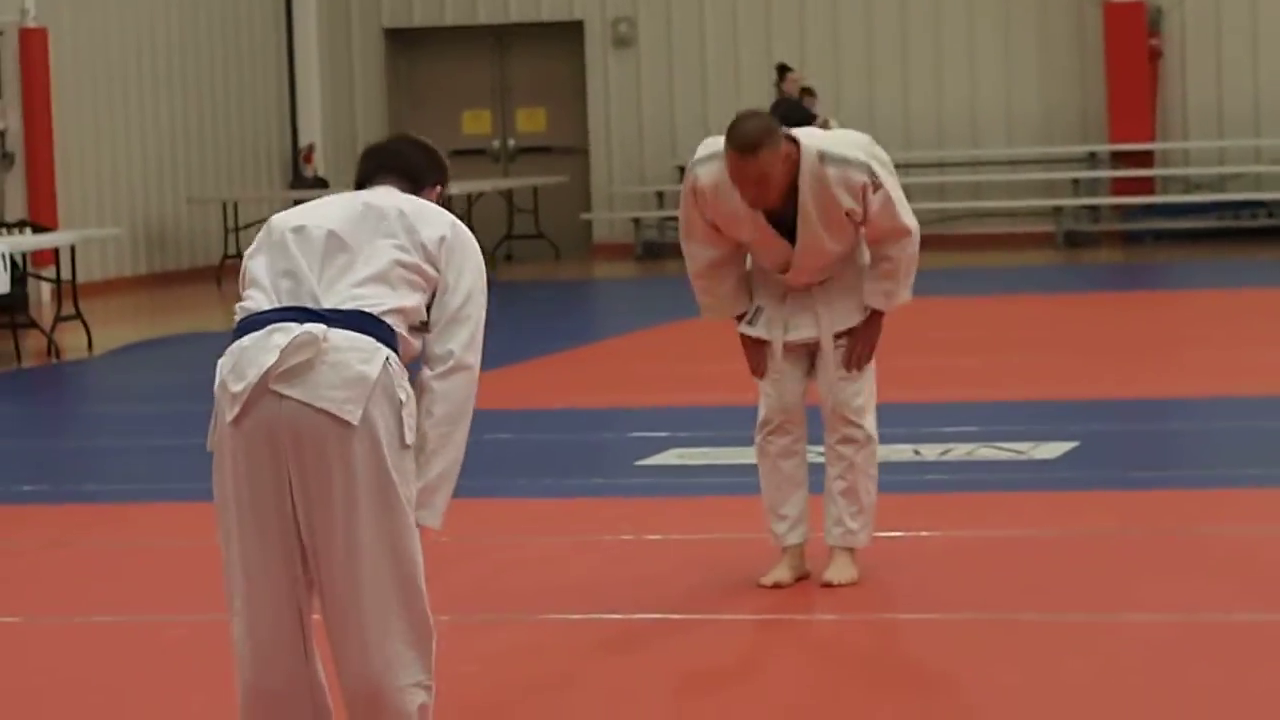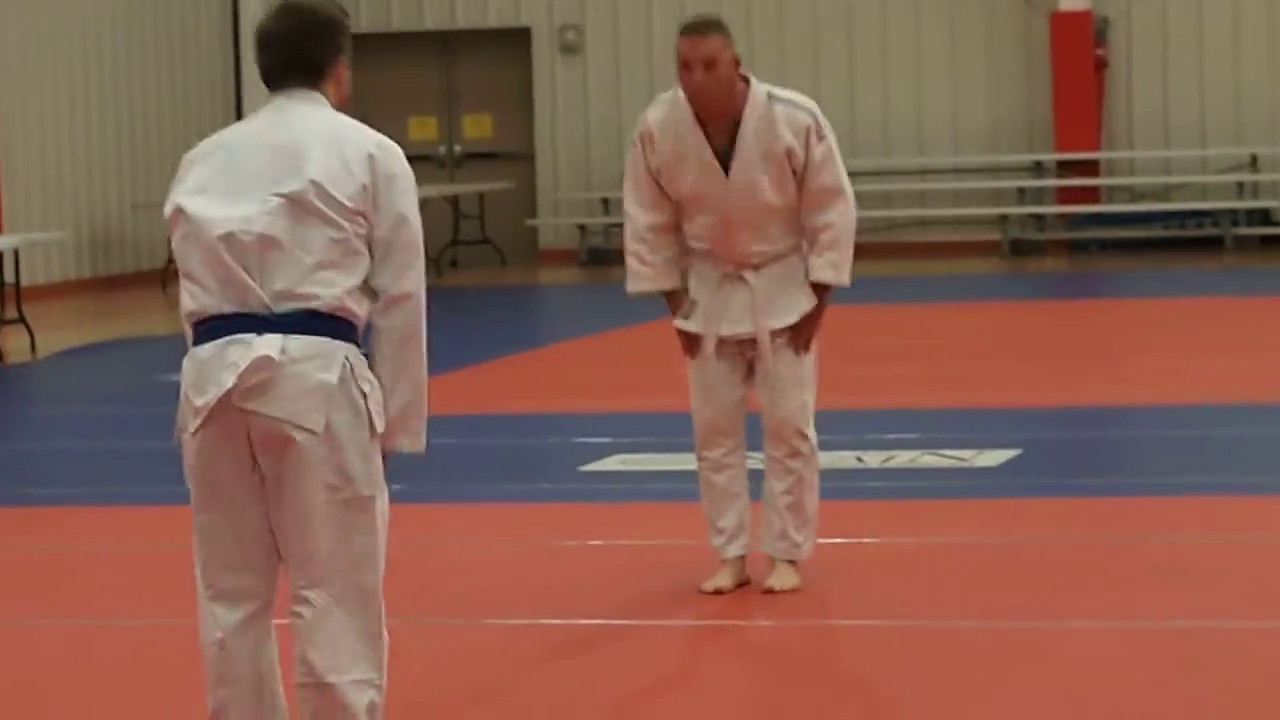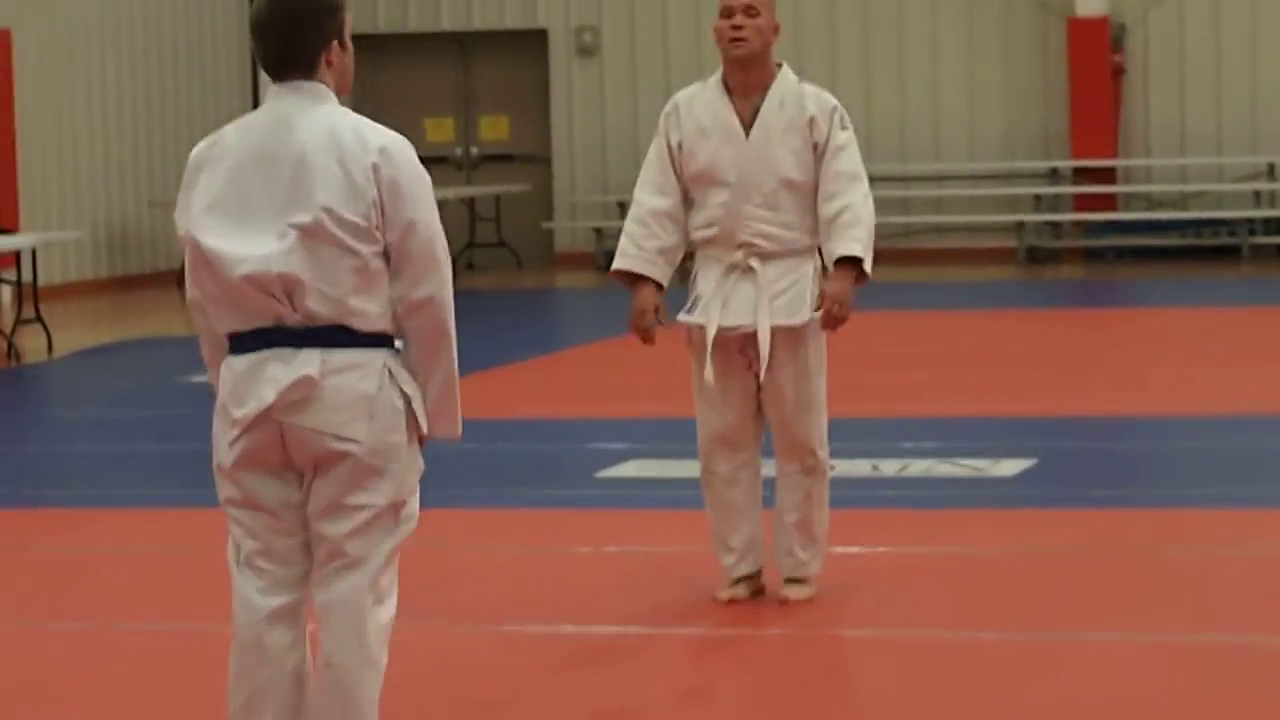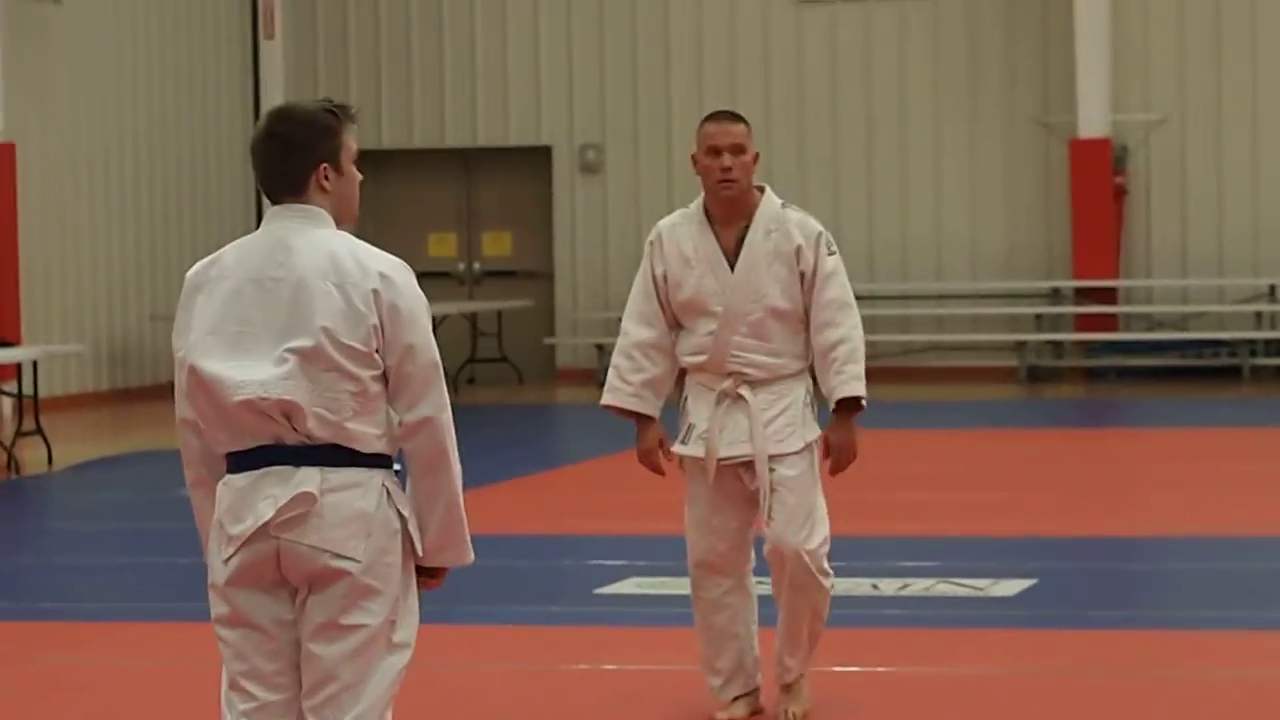
dt=0.4s
person 1, frame 1
left shoulder: (286, 221)
right shoulder: (446, 230)
right elbow: (452, 368)
right wrist: (421, 494)
left hip: (250, 378)
right hip: (351, 380)
left knee: (264, 601)
right knee: (378, 598)
person 1, frame 2
left shoulder: (205, 158)
right shoulder: (370, 153)
left elbow: (199, 285)
right elbow: (399, 296)
right wrist: (395, 418)
left hip: (215, 377)
right hip: (316, 376)
left knee: (231, 592)
right knee: (336, 595)
person 1, frame 3
left shoulder: (212, 156)
right shoulder: (378, 150)
left elbow: (205, 297)
right elbow: (422, 293)
right wrist: (432, 406)
left hip: (250, 390)
right hip: (352, 389)
left knee: (263, 585)
right knee: (353, 589)
person 1, frame 4
left shoulder: (206, 278)
right shoulder: (376, 273)
left elbow: (194, 424)
right elbow: (423, 418)
left wrist: (217, 529)
right wrist: (439, 540)
left hip: (247, 512)
right hip: (349, 512)
person 2, frame 1
left shoulder: (851, 166)
right shoulder: (704, 178)
left elbow: (897, 239)
right elbow: (708, 255)
left wrist: (875, 318)
right wrist: (743, 322)
left hip: (843, 295)
right hip: (774, 301)
left knee: (848, 417)
right knee: (778, 420)
left ankle: (844, 545)
right ankle: (791, 547)
person 2, frame 2
left shoulder: (795, 118)
right shoulder: (656, 126)
left elbow: (832, 208)
right elbow: (647, 219)
left wrist: (820, 295)
right wrist: (676, 300)
left hip: (782, 289)
right hip: (709, 292)
left knee: (788, 423)
right knee: (715, 426)
left ankle: (786, 553)
right ankle: (731, 554)
person 2, frame 3
left shoulder: (817, 108)
right shoulder: (684, 110)
left elbow: (847, 196)
right elbow: (657, 203)
left wrist: (842, 270)
right wrist: (644, 282)
left hip: (791, 291)
right hip: (715, 292)
left knee: (800, 440)
right knee: (723, 440)
left ankle: (799, 568)
right ankle: (741, 569)
person 2, frame 4
left shoulder: (801, 233)
right shoulder: (668, 239)
left elbow: (835, 325)
right elbow: (646, 334)
left wrist: (844, 414)
right wrist: (643, 418)
left hip: (782, 413)
right hip: (707, 416)
left knee: (799, 549)
right knee: (714, 560)
